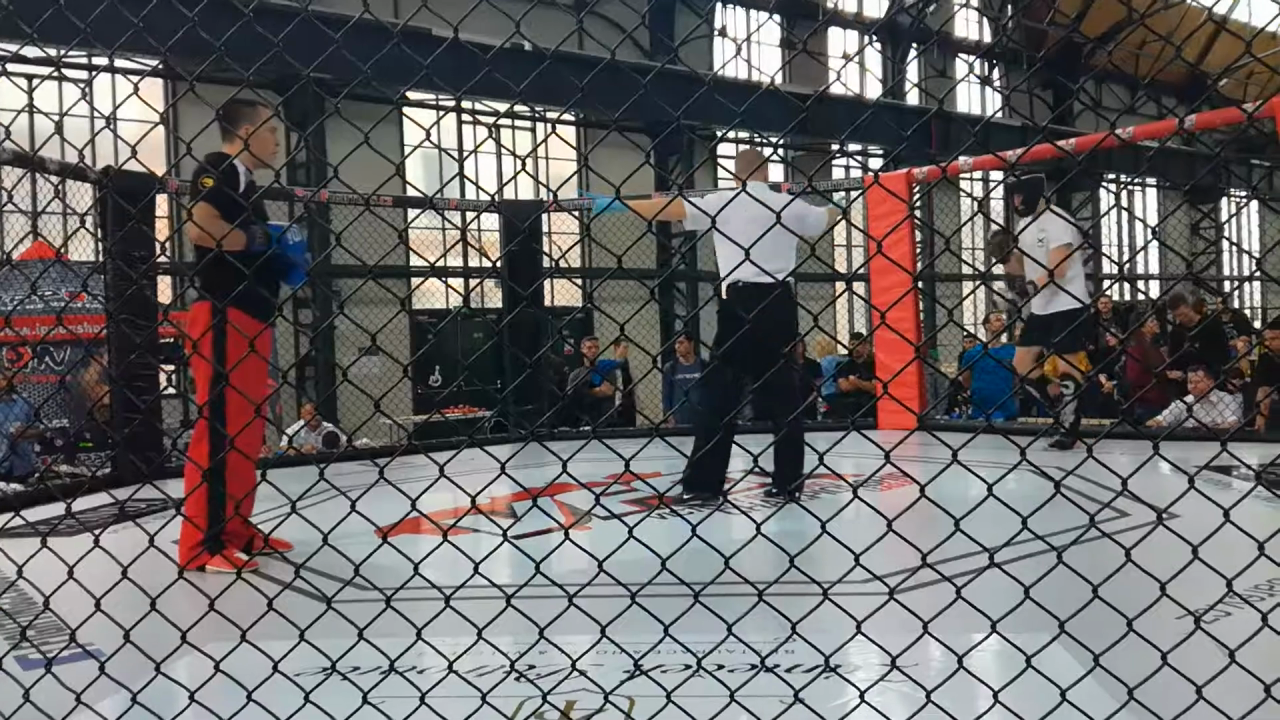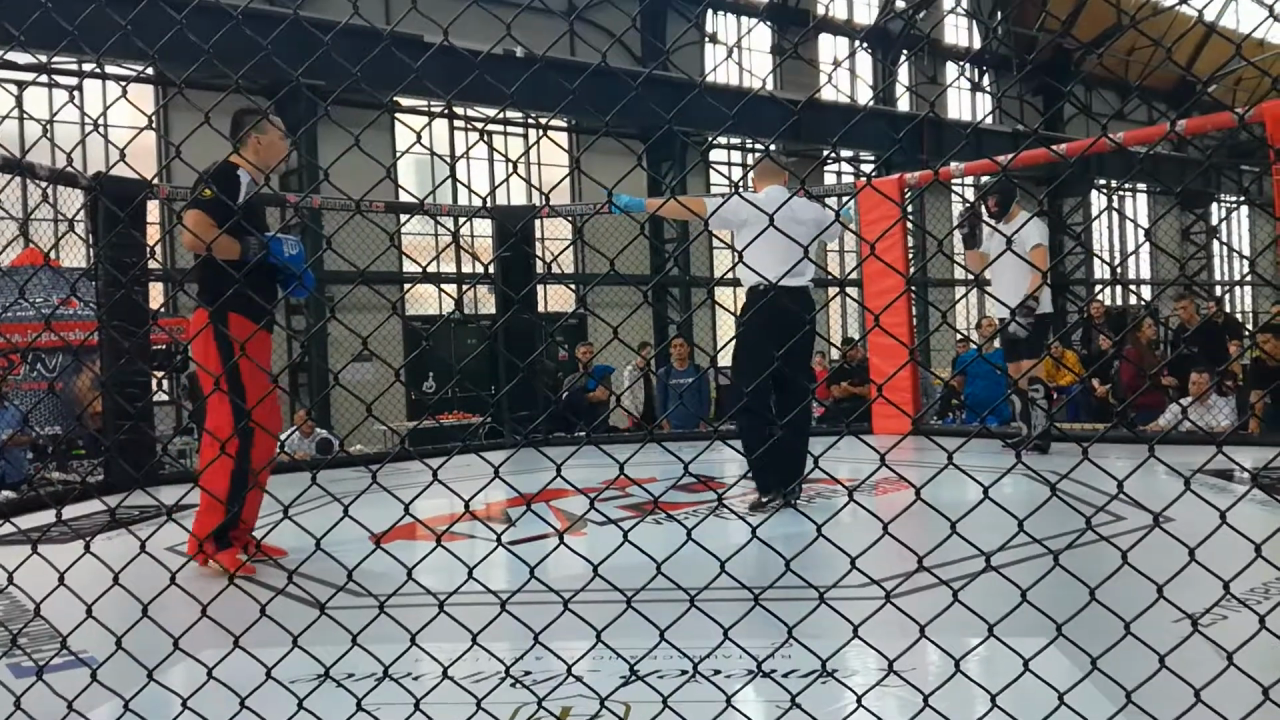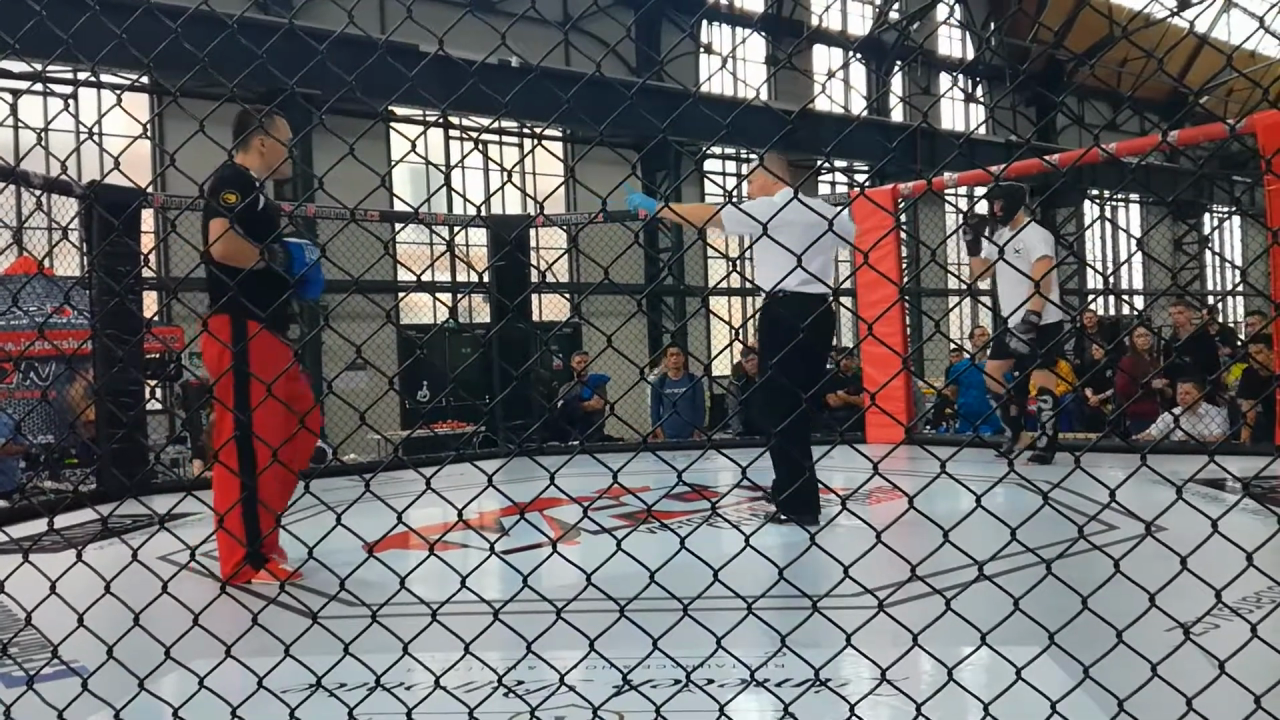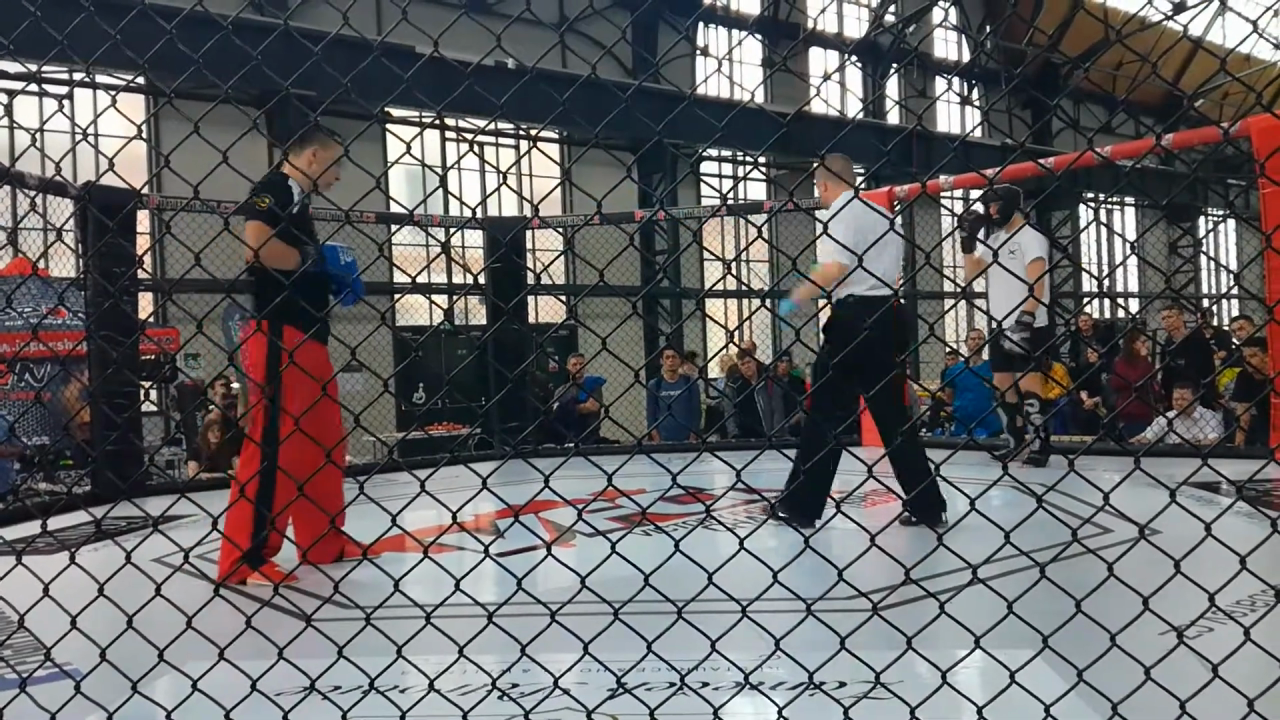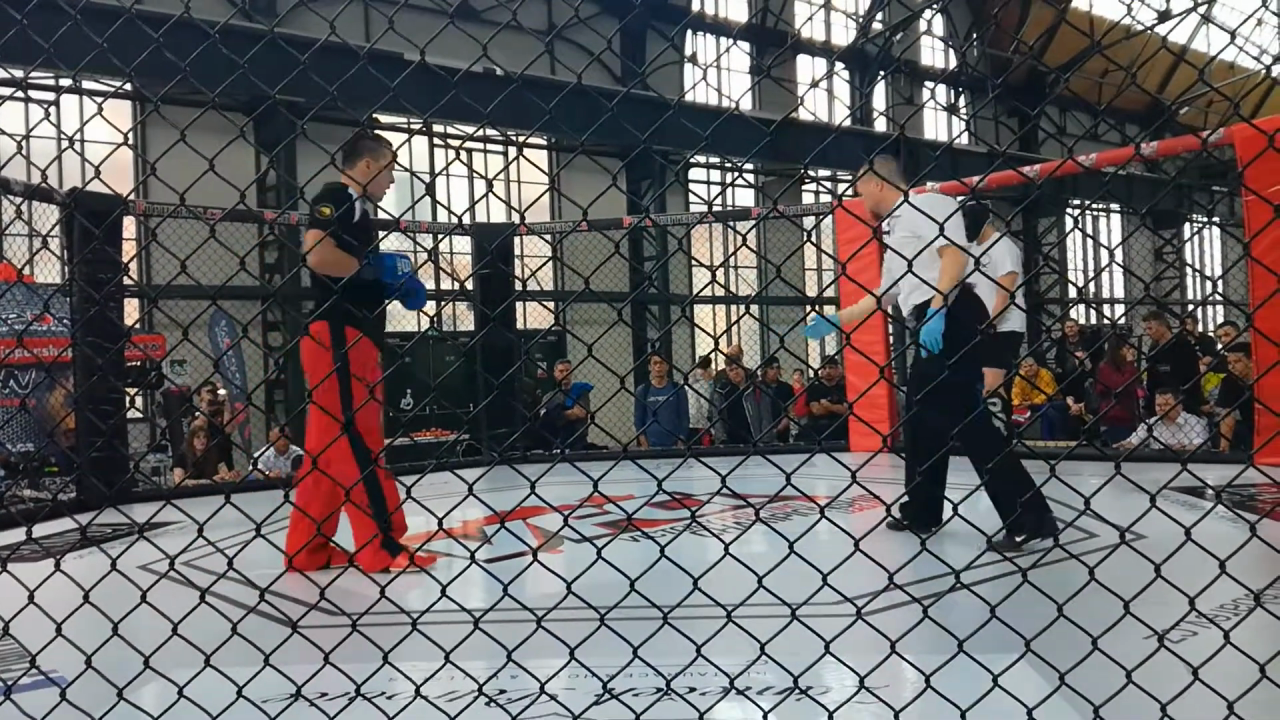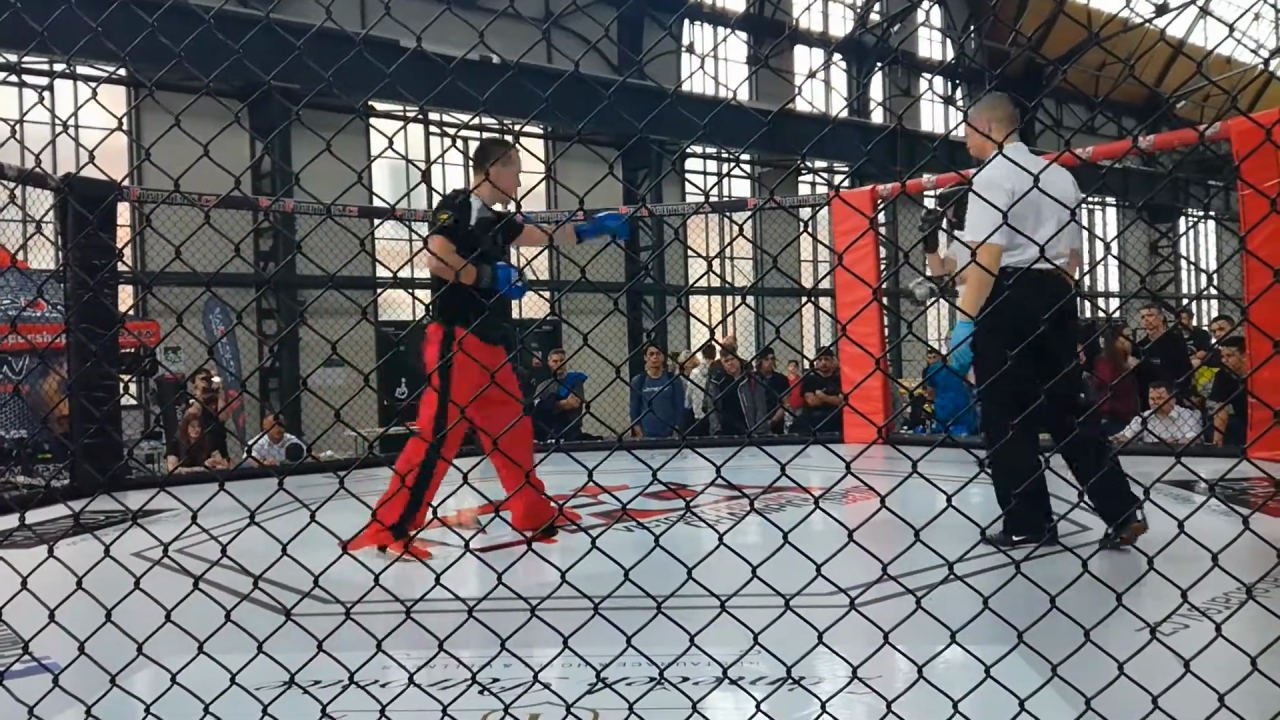
dt=0.7s
person 1, frame 1
left shoulder: (243, 182)
right shoulder: (219, 168)
right elbow: (199, 227)
left wrist: (281, 261)
right wrist: (263, 238)
left hip: (248, 320)
right hip: (223, 318)
left knee: (247, 428)
right knee: (221, 426)
left ankle: (236, 528)
right ankle: (202, 541)
person 1, frame 2
left shoulder: (248, 190)
right shoulder: (224, 176)
right elbow: (193, 234)
left wrist: (283, 270)
right wrist: (260, 248)
left hip: (247, 325)
right hip: (226, 323)
left knee: (231, 430)
right knee: (252, 427)
left ankle: (229, 536)
right ankle: (216, 537)
person 1, frame 3
left shoulder: (254, 191)
right shoulder: (232, 182)
right elbow: (221, 245)
left wrist: (294, 270)
right wrist: (279, 256)
left hip: (264, 332)
right hip: (239, 331)
left knee: (301, 425)
right knee: (249, 439)
left ankle: (253, 532)
right ankle: (245, 556)
person 1, frame 4
left shoulder: (299, 201)
right shoulder: (274, 188)
right elbow: (257, 246)
left wrist: (338, 278)
right wrist: (316, 259)
left hip: (306, 336)
right hip: (279, 335)
left knee: (324, 440)
right knee: (274, 441)
left ankle: (324, 539)
right ankle: (245, 557)
person 1, frame 5
left shoulder: (357, 210)
right shoulder: (335, 197)
right elbow: (318, 256)
left wrist: (395, 281)
right wrist: (375, 267)
left hip: (352, 338)
right hip: (338, 336)
left knee: (331, 444)
right knee: (359, 439)
left ankle: (309, 545)
right ankle: (382, 545)
person 1, frame 6
left shoulder: (495, 220)
right shoulder: (456, 205)
left elbow: (542, 233)
right elbow: (437, 259)
left wrist: (589, 229)
right wrist: (488, 276)
left hip: (486, 338)
right hip: (454, 336)
left knee: (512, 425)
right knee: (440, 432)
left ankle: (534, 514)
right ankle: (389, 528)
person 2, frame 1
left shoulder: (722, 204)
right shoulder: (790, 205)
left elbow: (671, 209)
right elbow: (826, 218)
left wrist: (618, 205)
right wrist: (836, 207)
left hip: (742, 302)
right hip: (780, 302)
left knee: (722, 393)
right knee: (784, 394)
left ankle: (704, 483)
right ankle: (789, 481)
person 2, frame 2
left shoulder: (746, 206)
right shoulder: (811, 210)
left elbow: (692, 208)
right elbow: (839, 225)
left wrist: (639, 204)
right wrist: (845, 215)
left hip: (764, 305)
right hip: (800, 305)
left knee: (751, 395)
right knee: (795, 396)
left ankle: (772, 485)
right ankle: (788, 483)
person 2, frame 3
left shoulder: (766, 209)
right shoulder: (825, 212)
left elbow: (708, 215)
right elbow: (850, 232)
left wrist: (654, 207)
right wrist: (844, 218)
left hip: (784, 311)
right hip: (819, 311)
left knee: (783, 406)
right knee: (803, 404)
left ankle: (799, 504)
right ankle: (789, 490)
person 2, frame 4
left shoulder: (841, 213)
right shoulder: (881, 214)
left elbow: (833, 272)
left wrist: (794, 297)
left hip: (861, 320)
right hip: (888, 316)
left knee: (825, 413)
right knee: (893, 414)
left ankle: (801, 506)
right ankle: (926, 506)
person 2, frame 5
left shoulder: (927, 206)
right shoulder: (893, 233)
left elbow: (952, 255)
right elbow: (881, 295)
left wrist: (938, 311)
right wrist: (834, 321)
left hip: (952, 323)
right hip: (931, 329)
left knee: (962, 419)
right knee: (923, 419)
left ankle: (1030, 518)
right ankle: (921, 510)
person 2, frame 6
left shoulder: (993, 176)
right shoulder: (1061, 175)
left elbow: (988, 254)
right elbow: (1070, 250)
left wrist: (965, 319)
left hip: (1011, 300)
right hip: (1056, 296)
left knee: (1008, 417)
right knee: (1067, 408)
left ankle: (1028, 523)
right ankle: (1122, 513)
person 3, frame 1
left shoulder: (1058, 221)
right shoulder: (1024, 225)
left elbow: (1056, 269)
right elbow: (1017, 267)
left wrist: (1025, 291)
right wrist: (1003, 254)
left hip: (1068, 306)
right hip: (1039, 309)
left knee: (1066, 367)
right knee: (1022, 364)
left ankle: (1069, 428)
right ankle: (1063, 411)
person 3, frame 2
left shoulder: (1030, 224)
right shoulder: (992, 230)
left elbow: (1040, 271)
right elbow: (977, 267)
left wrist: (1027, 308)
right wrist: (969, 235)
left hip: (1033, 312)
right hip: (1007, 314)
left knee: (1031, 371)
right knee: (1016, 373)
left ankle: (1041, 434)
right ankle: (1029, 433)
person 3, frame 3
left shoulder: (1035, 233)
right shoulder: (998, 236)
left elbow: (1042, 282)
right elbow: (980, 274)
left wrist: (1031, 320)
right wrist: (973, 241)
left hip: (1041, 322)
right hip: (1011, 323)
left knee: (1042, 379)
right knee: (992, 374)
left ankle: (1045, 444)
right ankle: (1016, 433)
person 3, frame 4
left shoulder: (1029, 236)
right shoulder: (993, 239)
left elbow: (1037, 282)
right elbow: (972, 273)
left wrist: (1024, 321)
right wrist: (967, 239)
left hip: (1028, 325)
right hip: (1002, 325)
left knee: (1027, 382)
right knee: (1003, 385)
left ankle: (1039, 446)
right ankle: (1018, 443)
person 3, frame 5
left shoulder: (1003, 246)
right shoulder: (974, 250)
left elbow: (1006, 294)
left wrist: (987, 327)
left hip: (1003, 329)
left knee: (991, 386)
person 3, frame 6
left shoulder: (989, 232)
right shoulder: (961, 237)
left elbow: (981, 277)
right elbow: (943, 270)
left wrist: (950, 279)
right wrist: (930, 241)
left hip: (995, 320)
right hip: (975, 321)
left knee: (979, 380)
right knee: (980, 383)
left ankle: (998, 438)
right ankle: (1000, 437)
